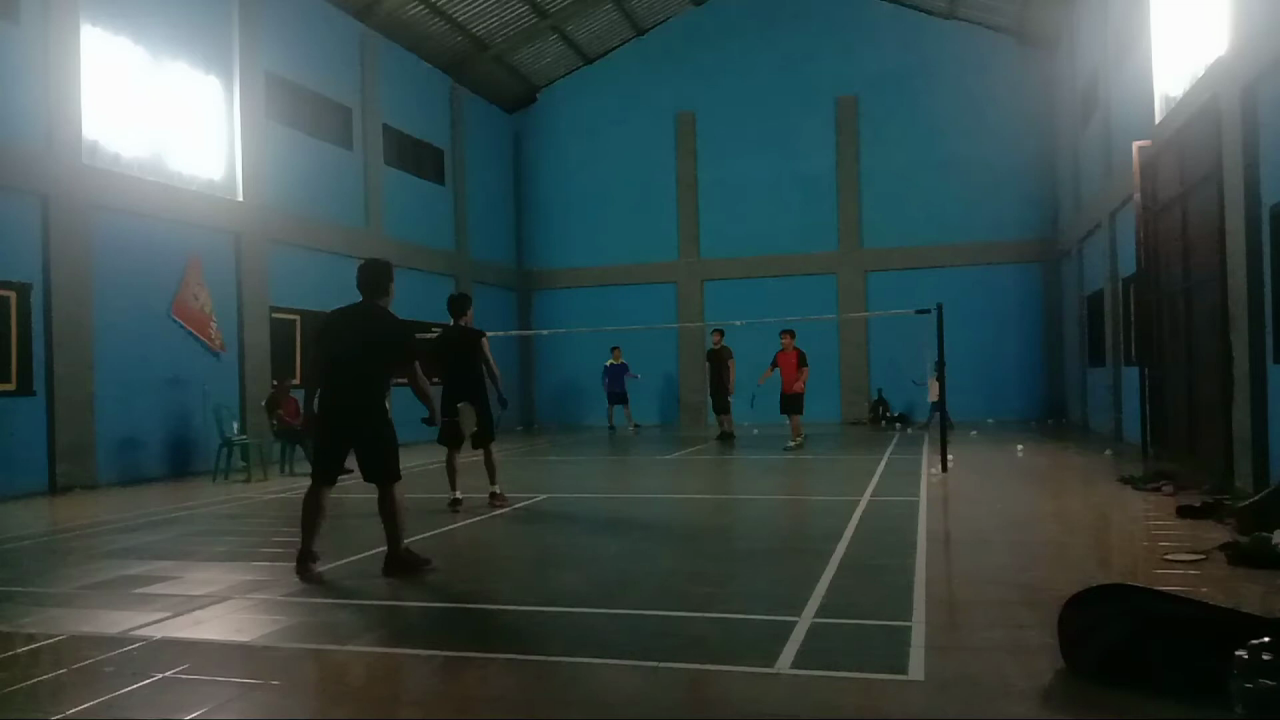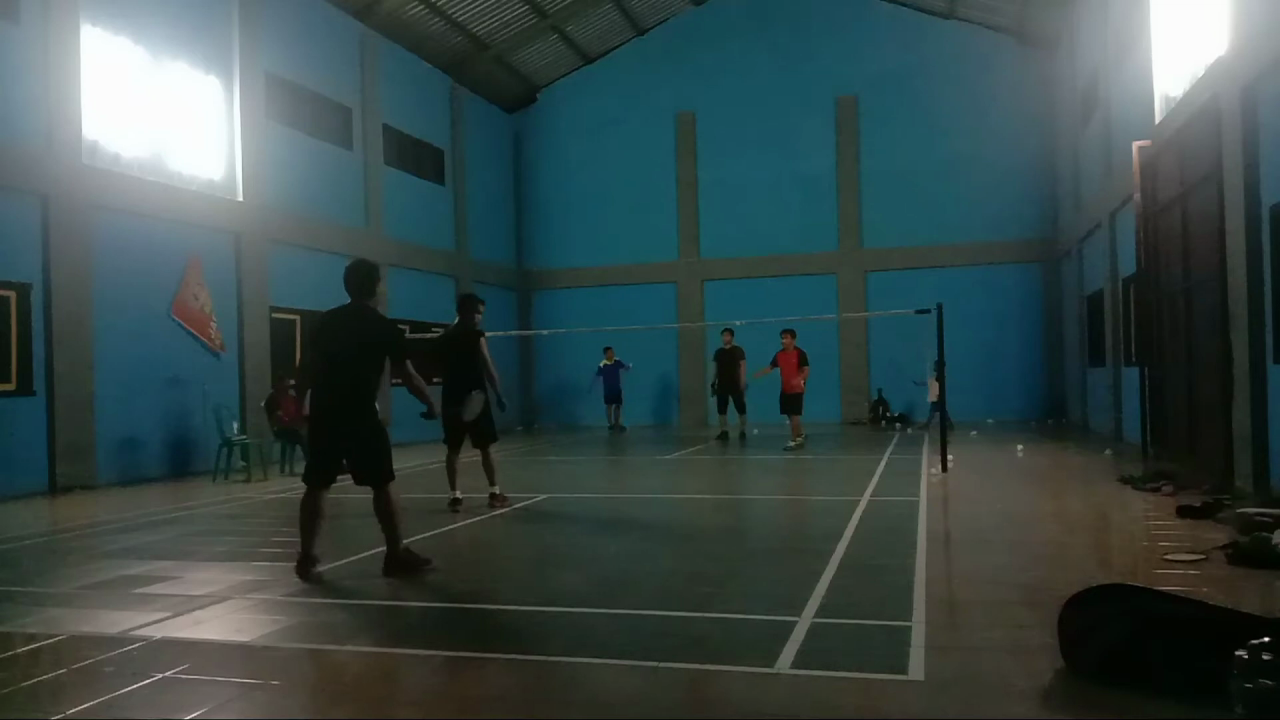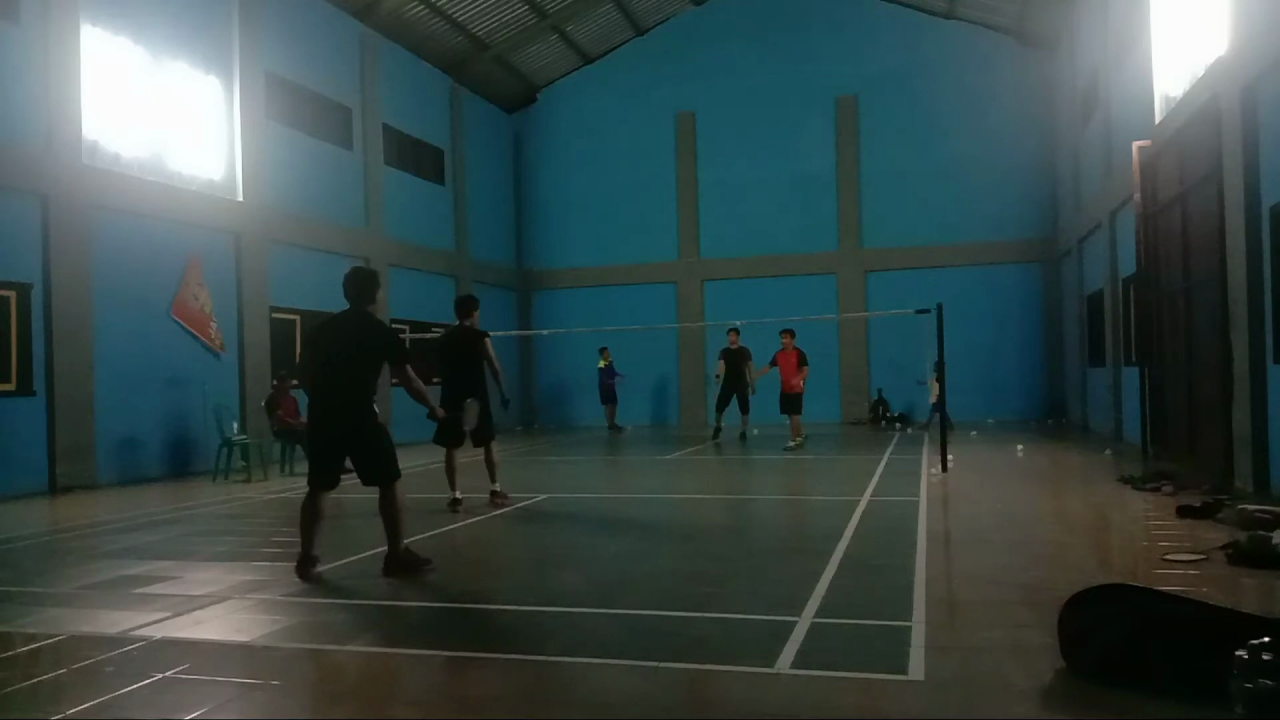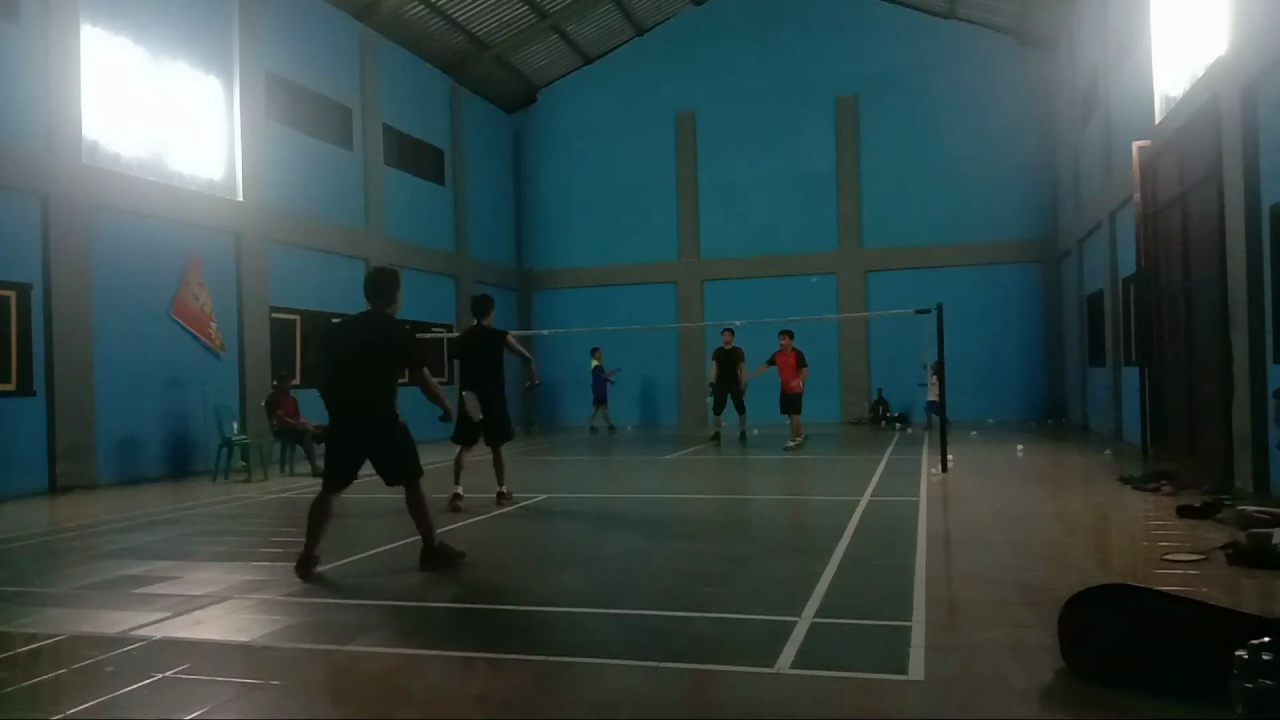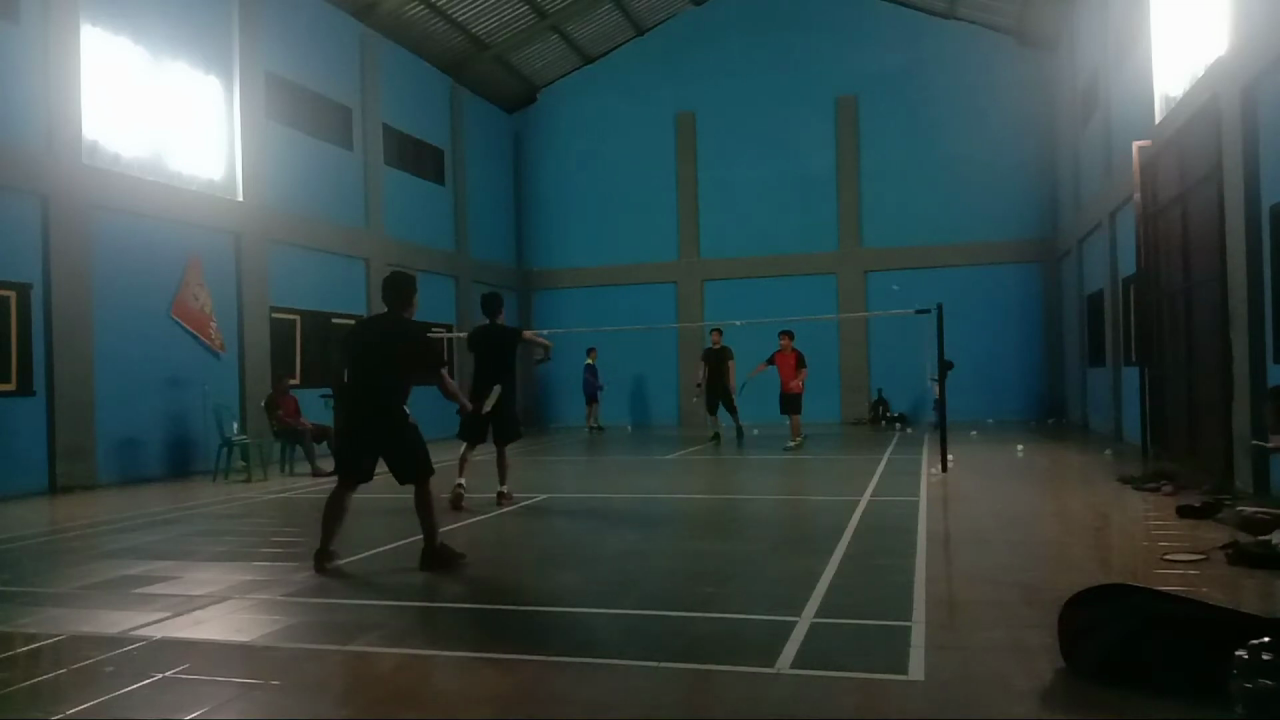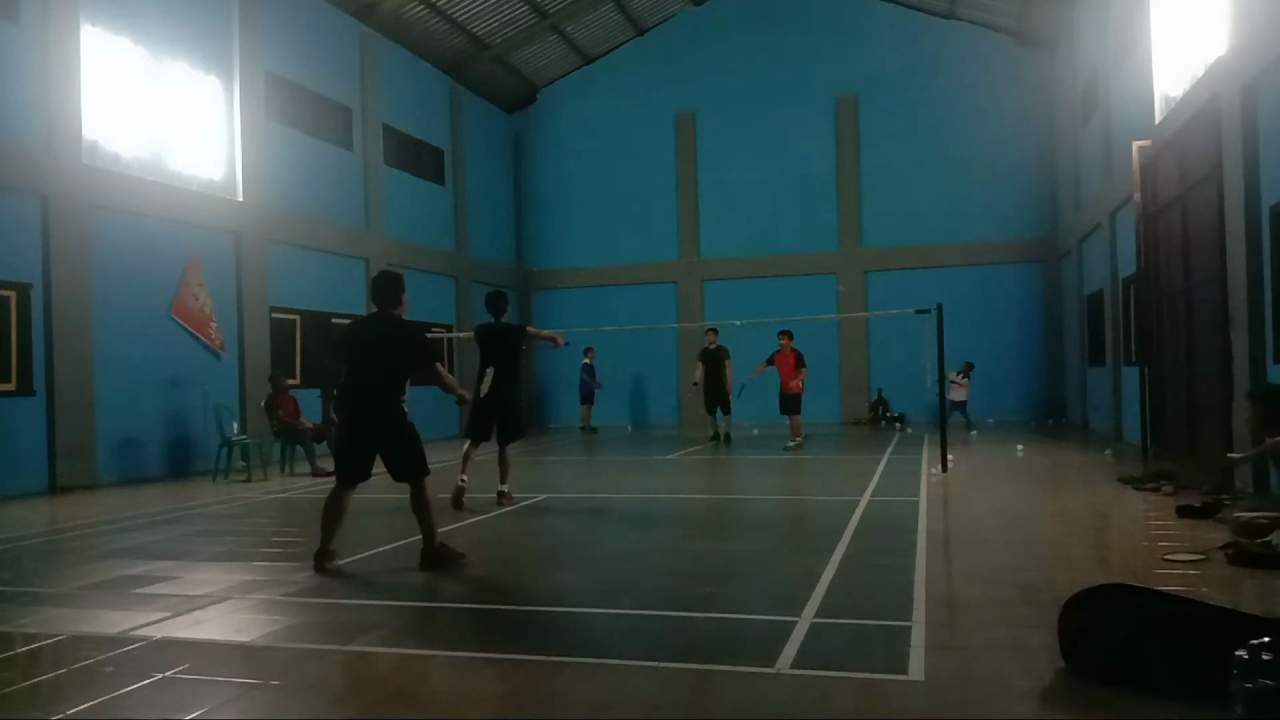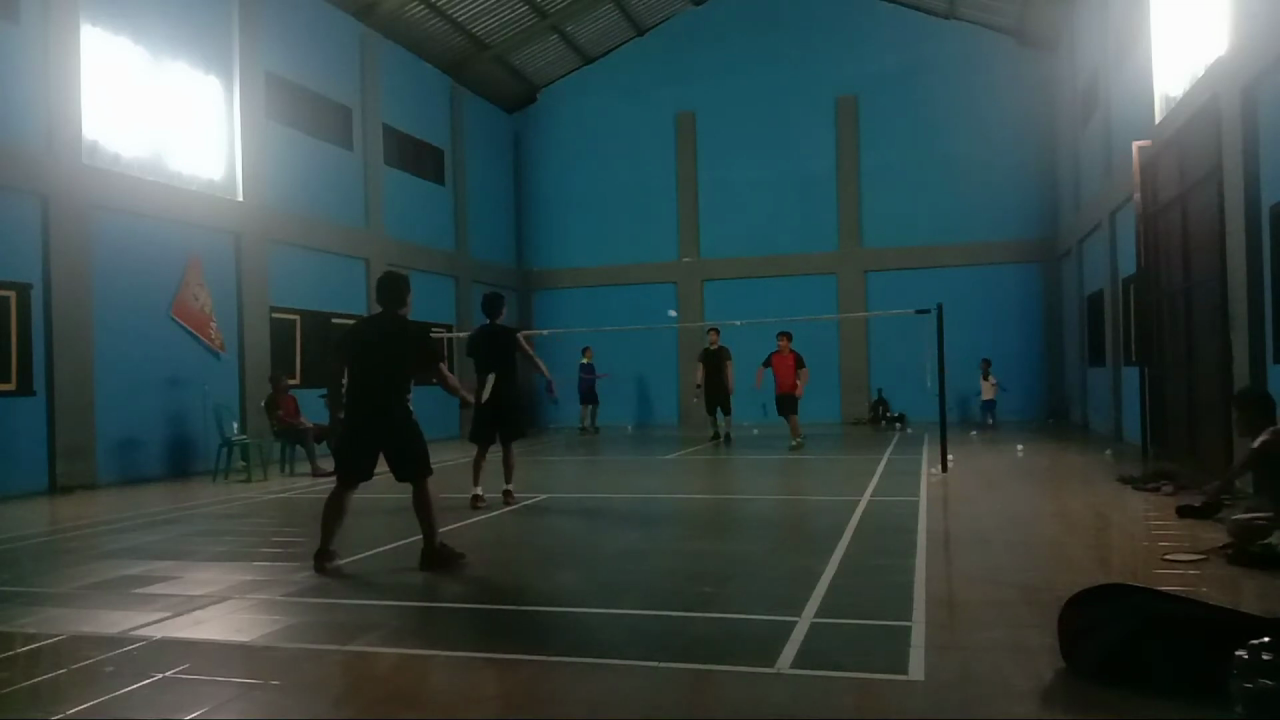
dt=0.4s
person 1, frame 1
left shoulder: (334, 319)
right shoulder: (394, 327)
left elbow: (316, 366)
right elbow: (415, 378)
left wrist: (310, 404)
right wrist: (432, 409)
left hip: (331, 411)
right hip: (371, 413)
left knee: (320, 483)
right knee: (387, 484)
left ankle: (306, 556)
right ankle: (397, 555)
person 1, frame 2
left shoulder: (326, 321)
right shoulder: (384, 327)
left elbow: (309, 368)
right elbow: (409, 377)
right wrist: (431, 405)
left hip: (324, 413)
right hip: (360, 415)
left knee: (316, 487)
right knee: (381, 485)
left ankle: (306, 559)
right ankle: (396, 555)
person 1, frame 3
left shoulder: (324, 328)
right shoulder: (381, 332)
left elbow: (305, 375)
right elbow: (409, 381)
right wrist: (433, 407)
left hip: (323, 417)
right hip: (360, 417)
left knee: (317, 489)
right knee: (388, 484)
left ankle: (306, 559)
right ankle: (396, 555)
person 1, frame 4
left shoulder: (342, 329)
right shoulder: (399, 333)
left elbow: (324, 379)
right elbow: (425, 384)
right wrist: (447, 409)
left hip: (344, 419)
right hip: (381, 419)
left knee: (331, 488)
right knee: (412, 482)
left ankle: (308, 556)
right ankle: (432, 550)
person 1, frame 5
left shoulder: (359, 329)
right shoulder: (416, 336)
left elbow: (340, 374)
right elbow: (444, 384)
left wrist: (342, 411)
right wrist: (464, 404)
left hip: (356, 416)
right hip: (392, 417)
left knee: (346, 485)
right knee: (421, 482)
left ankle: (324, 552)
right ankle: (433, 550)
person 1, frame 6
left shoulder: (353, 330)
right shoulder: (409, 333)
left elbow: (335, 375)
right elbow: (442, 378)
left wrist: (330, 410)
right wrist: (461, 393)
left hip: (353, 416)
right hip: (390, 416)
left knee: (343, 486)
right knee: (417, 481)
left ankle: (324, 552)
right ankle: (432, 549)
person 1, frame 7
left shoulder: (355, 331)
right shoulder: (413, 334)
left elbow: (335, 377)
right elbow: (445, 379)
left wrist: (335, 414)
right wrist: (465, 397)
left hip: (356, 418)
right hip: (396, 417)
left knee: (344, 486)
right knee: (419, 482)
left ankle: (324, 551)
right ankle: (432, 549)
person 2, frame 1
left shoulder: (440, 339)
right shoulder: (477, 336)
left elbow: (439, 371)
right elbow: (491, 368)
right wrist: (500, 394)
left hip: (451, 401)
right hip: (476, 399)
left knee: (453, 449)
right knee: (487, 447)
left ankle: (455, 496)
right ankle: (495, 492)
person 2, frame 2
left shoulder: (443, 338)
right shoulder: (476, 336)
left elbow: (442, 369)
right elbow: (488, 369)
right wrist: (499, 395)
left hip: (451, 401)
right hip: (475, 399)
left knee: (453, 449)
right knee: (485, 448)
left ankle: (455, 496)
right ankle: (494, 493)
person 2, frame 3
left shoulder: (445, 338)
right shoulder: (480, 337)
left elbow: (442, 369)
right elbow: (495, 368)
right wrist: (503, 394)
left hip: (451, 400)
right hip: (476, 399)
left knee: (451, 449)
right knee: (487, 445)
left ankle: (455, 496)
right ankle: (495, 490)
person 2, frame 4
left shoulder: (462, 339)
right shoulder: (499, 336)
right elbow: (527, 358)
right wrist: (533, 378)
left hip: (469, 399)
right hip: (493, 399)
left knee: (464, 446)
right knee: (496, 447)
left ankle: (457, 491)
right ankle: (502, 491)
person 2, frame 5
left shoulder: (474, 335)
right shoulder: (514, 334)
right elbow: (546, 344)
left hip: (480, 397)
right hip: (503, 397)
left knee: (470, 442)
right knee: (501, 446)
left ankle: (460, 483)
right ankle: (503, 491)
person 2, frame 6
left shoulder: (481, 331)
right shoulder: (518, 332)
right elbow: (552, 337)
right wrist: (559, 341)
left hip: (485, 394)
right hip: (508, 396)
left knee: (474, 441)
right knee: (503, 446)
left ankle: (462, 479)
right ankle: (503, 491)
person 2, frame 7
left shoulder: (474, 337)
right shoulder: (510, 334)
right elbow: (532, 359)
right wrist: (549, 381)
left hip: (485, 398)
right hip: (508, 397)
left knee: (482, 447)
right knee: (507, 446)
left ankle: (477, 493)
right ankle: (508, 490)
